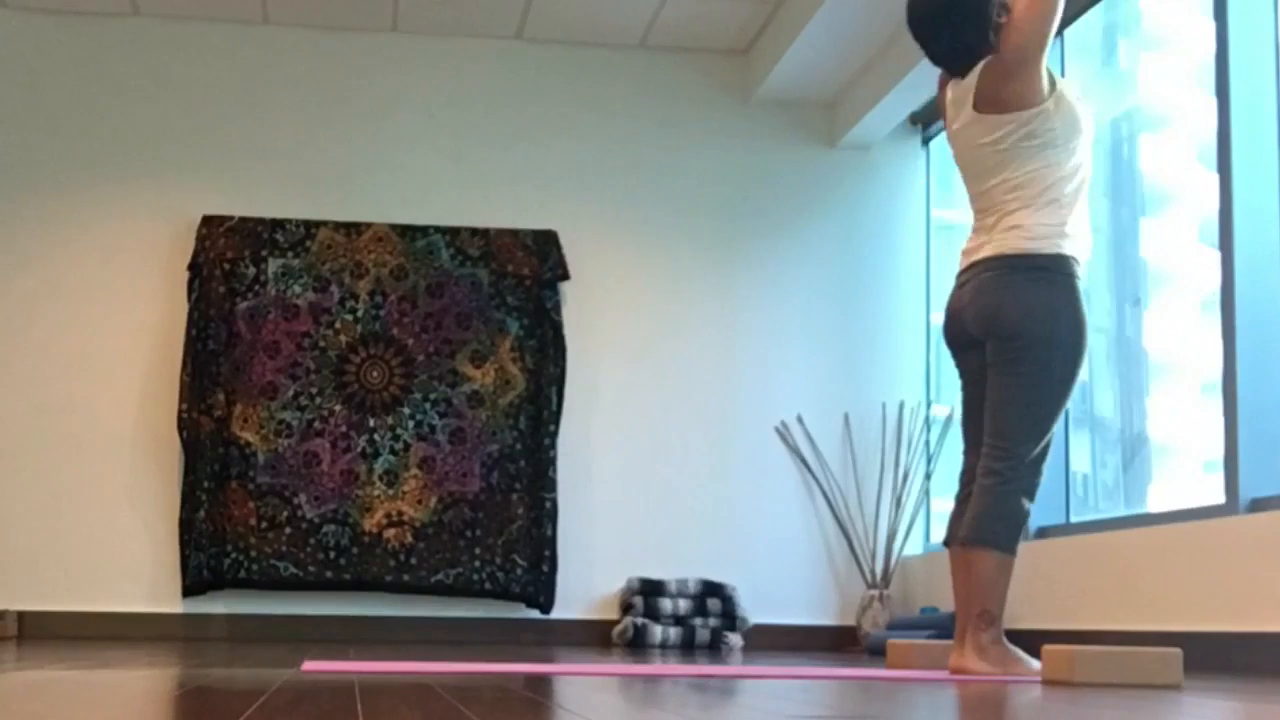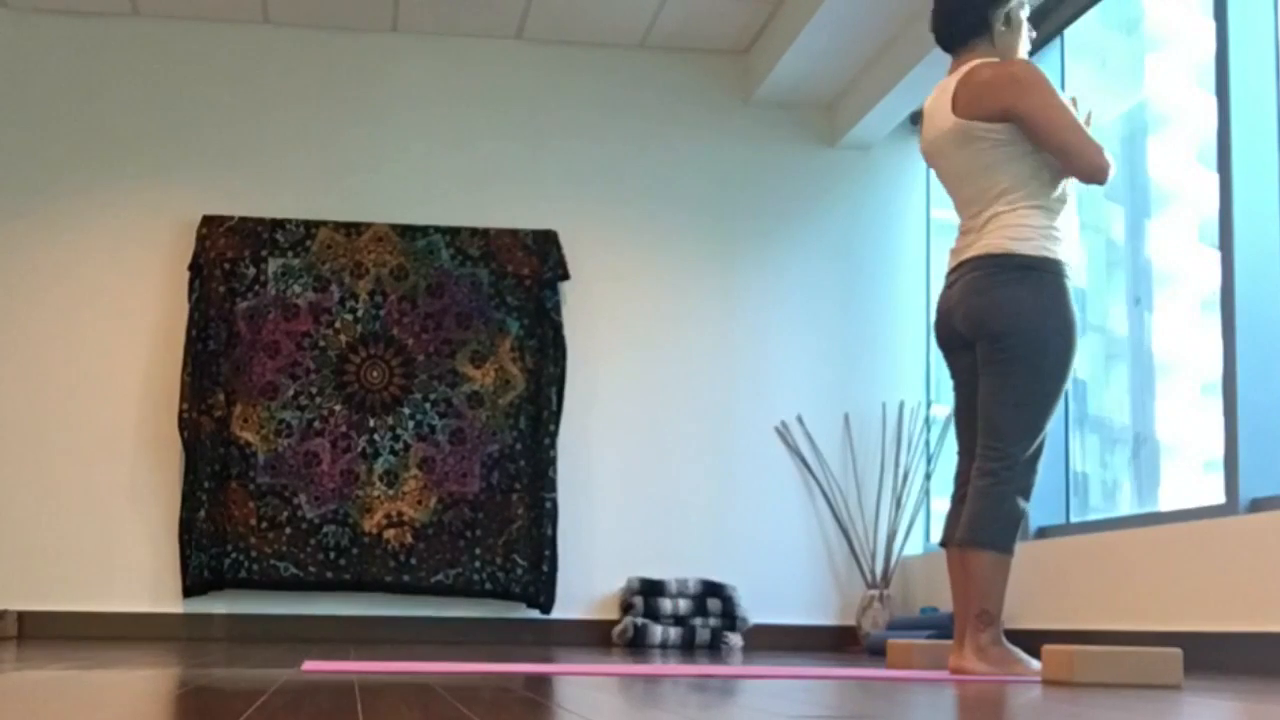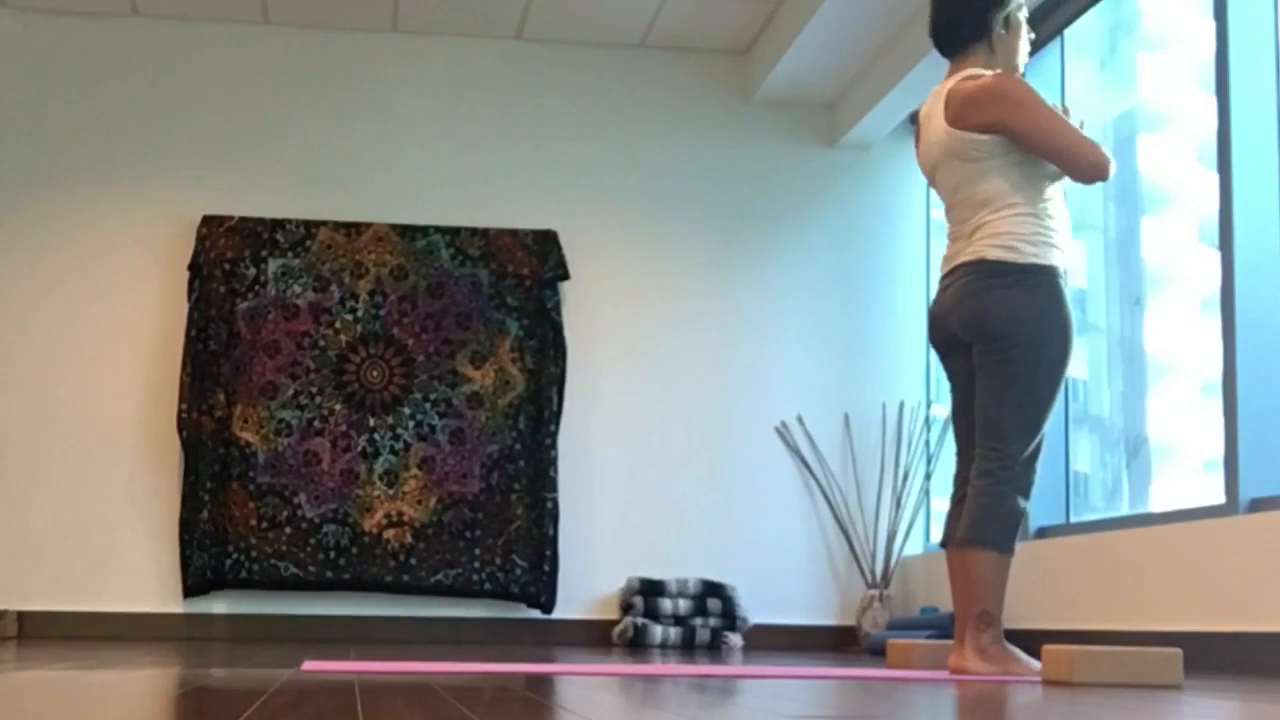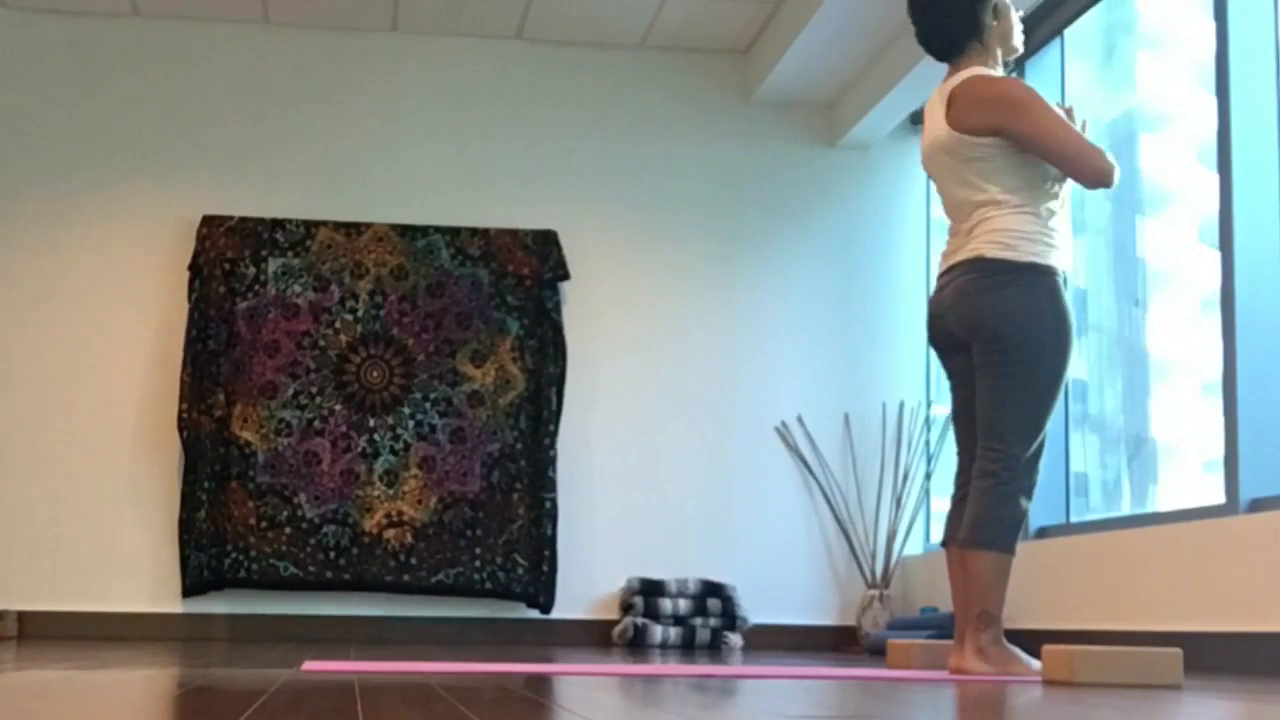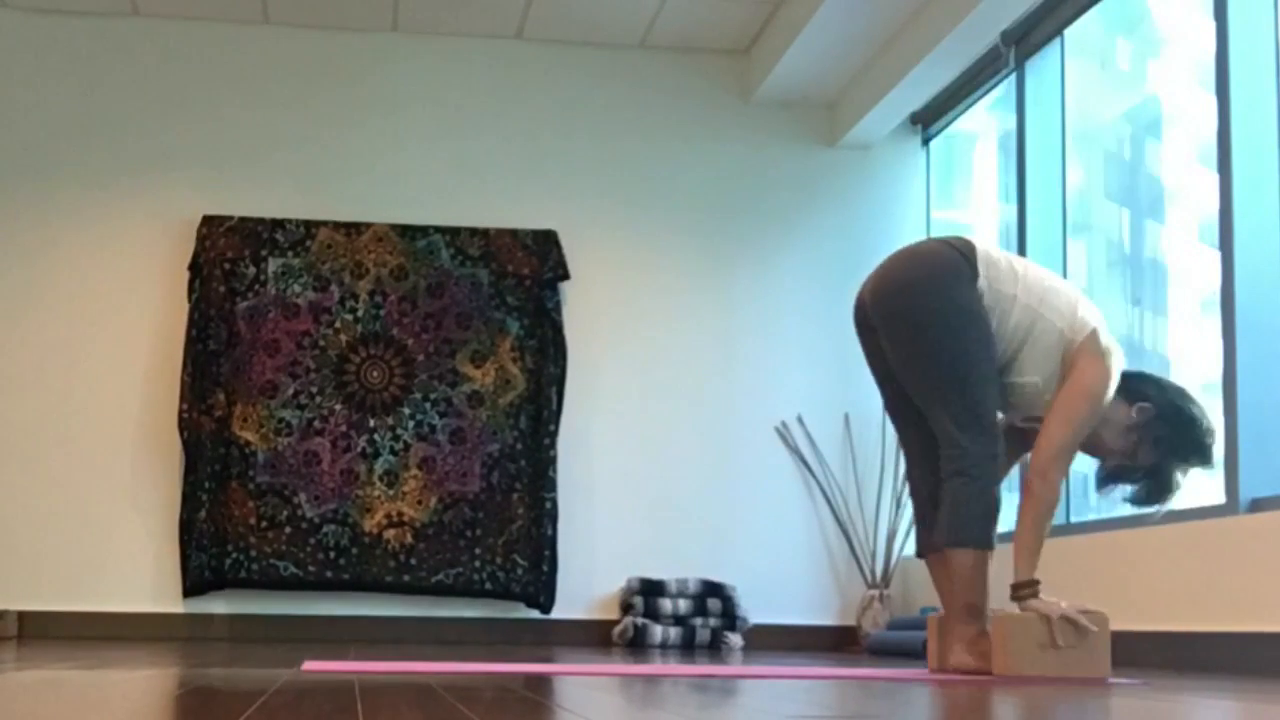
dt=1s
person 1, frame 1
left shoulder: (956, 92)
right shoulder: (1008, 73)
left hip: (978, 290)
right hip: (1033, 283)
left knee: (985, 470)
right knee: (1011, 469)
left ankle: (968, 639)
right ankle: (982, 642)
person 1, frame 2
left shoulder: (937, 106)
right shoulder: (1006, 80)
right elbow: (1094, 165)
left wrist: (1048, 125)
right wrist: (1069, 123)
left hip: (967, 289)
right hip: (1021, 285)
left knee: (979, 470)
right knee: (1006, 468)
left ankle: (968, 639)
right ankle: (983, 642)
person 1, frame 3
left shoulder: (935, 111)
right shoulder: (994, 90)
right elbow: (1094, 165)
left wrist: (1045, 143)
right wrist: (1067, 136)
left hip: (961, 294)
right hip: (1016, 288)
left knee: (978, 471)
right knee: (1005, 469)
left ankle: (968, 641)
right ankle: (983, 644)
person 1, frame 4
left shoulder: (942, 106)
right shoulder: (992, 91)
right elbow: (1099, 170)
left wrist: (1055, 140)
right wrist: (1073, 133)
left hip: (959, 294)
right hip: (1015, 289)
left knee: (979, 471)
right knee: (1007, 469)
left ankle: (970, 640)
right ankle: (983, 644)
person 1, frame 5
left shoulder: (1046, 397)
right shoulder: (1098, 365)
right elbow: (1044, 473)
right wrist: (1027, 588)
left hip: (890, 284)
right hip: (932, 285)
left knee: (935, 472)
right knee: (972, 460)
left ankle: (958, 637)
right ankle: (967, 639)
